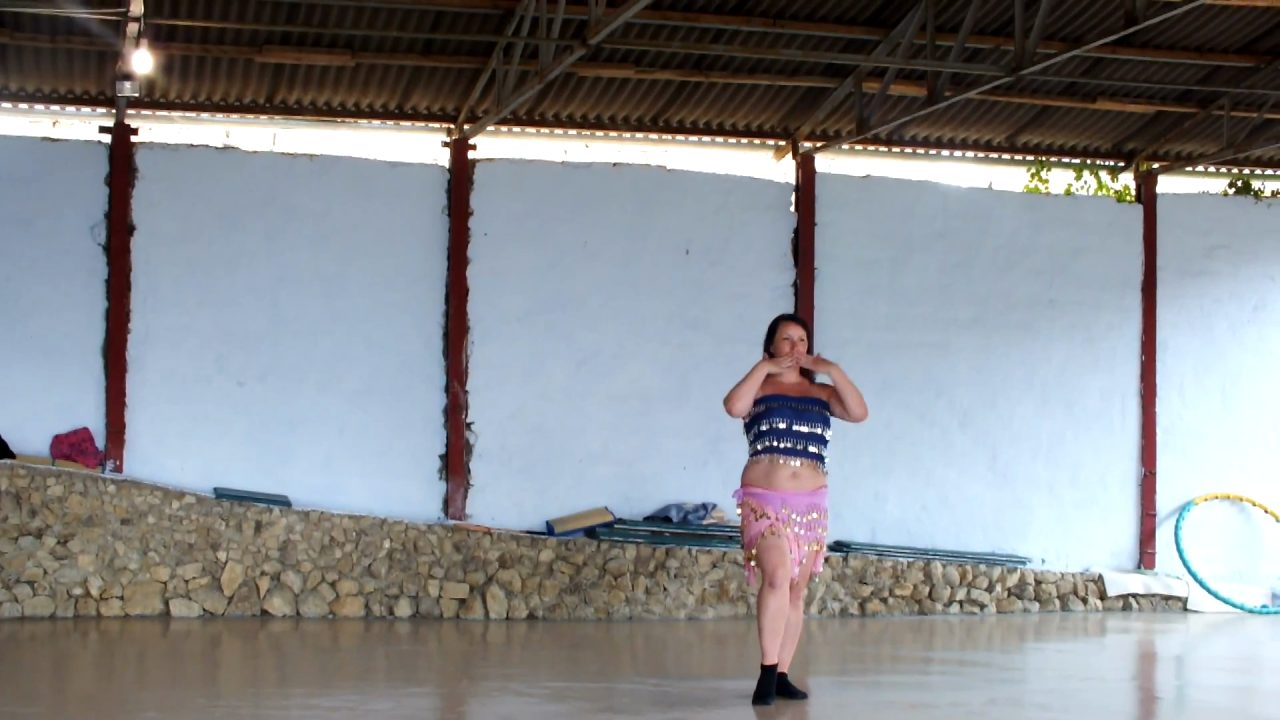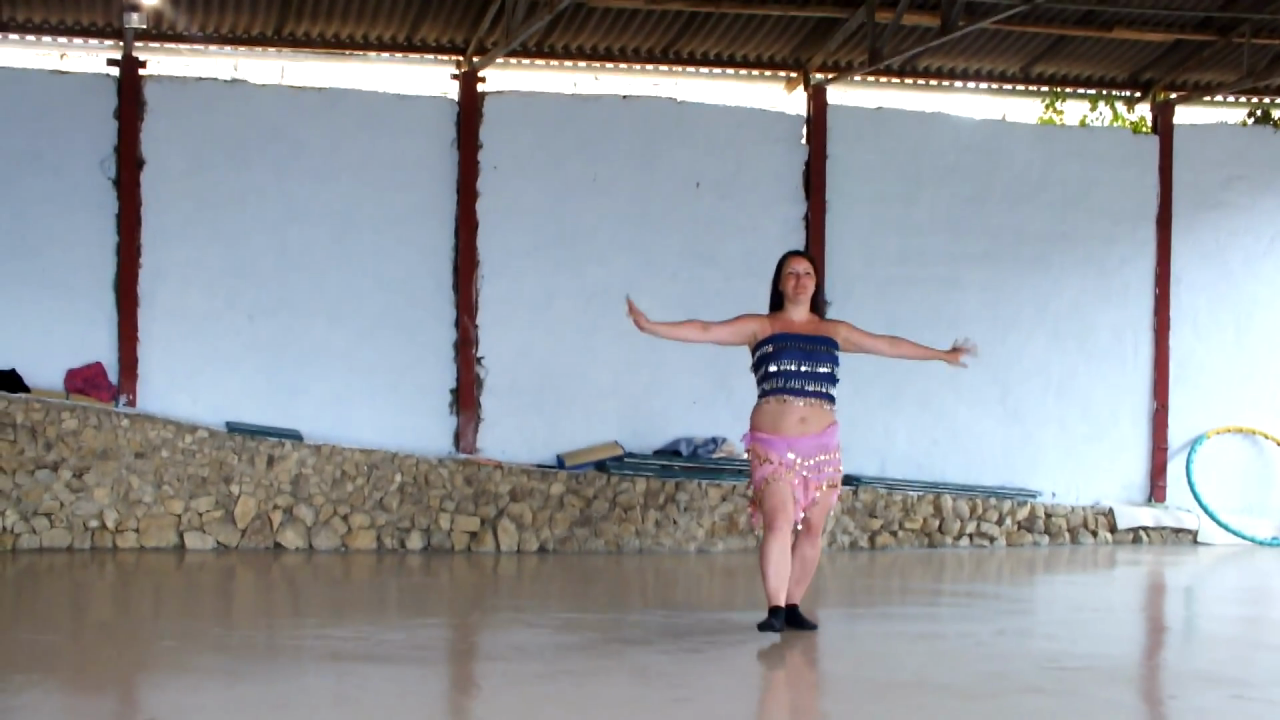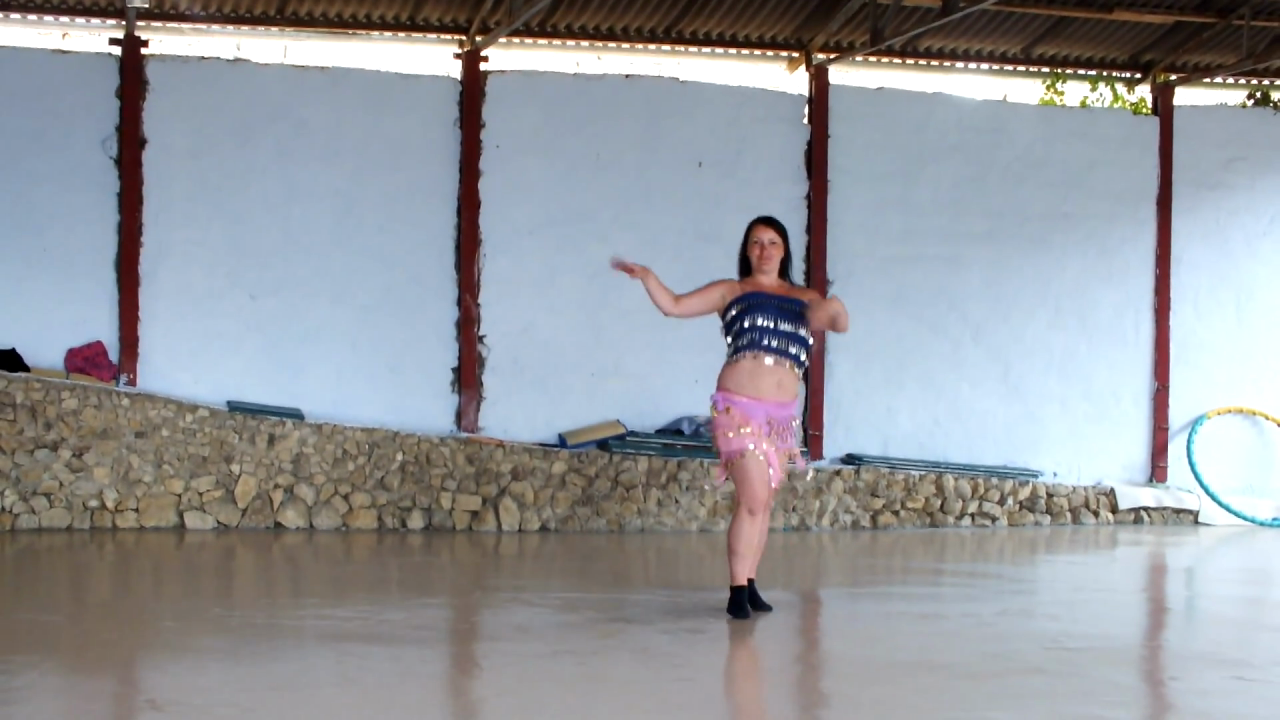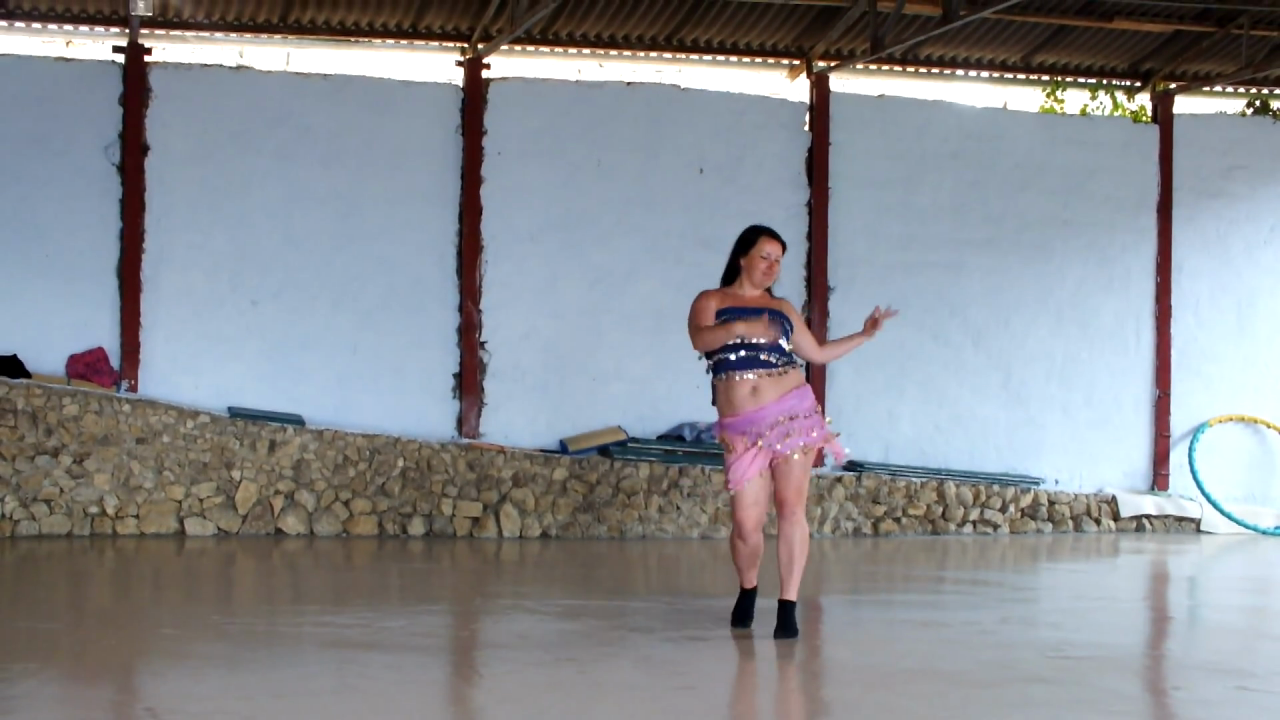
dt=0.7s
person 1, frame 1
left shoulder: (820, 392)
right shoulder: (758, 388)
left elbow: (859, 413)
right elbow: (733, 407)
left wrist: (833, 371)
right wrist: (764, 367)
left hip: (810, 502)
right hip: (763, 499)
left knee: (796, 592)
right knee: (777, 578)
left ankle: (781, 675)
right ankle: (767, 672)
person 1, frame 2
left shoulder: (834, 330)
right shoulder: (759, 327)
left elbow: (888, 345)
right elbow: (704, 331)
left wrist: (941, 354)
right wrist: (651, 326)
left hip: (821, 444)
right hip: (772, 443)
left knee: (811, 531)
right knee: (778, 523)
left ankle: (791, 607)
right ankle: (774, 610)
person 1, frame 3
left shoulder: (803, 297)
right shoulder: (731, 290)
left elbow: (837, 322)
right elbow: (673, 305)
left wrist: (834, 309)
right wrist: (646, 277)
left hip: (782, 412)
right hip: (739, 407)
left knee: (763, 504)
right knee: (751, 502)
left ankle: (747, 583)
right ankle: (738, 591)
person 1, frame 4
left shoulder: (782, 309)
right shoulder: (710, 301)
left elbow: (816, 354)
right elbow: (700, 339)
left wrist: (864, 334)
right wrist: (743, 329)
left hip: (793, 414)
right hip: (742, 429)
left knee: (792, 509)
right knee: (746, 525)
left ankle: (788, 607)
right ankle: (748, 592)
